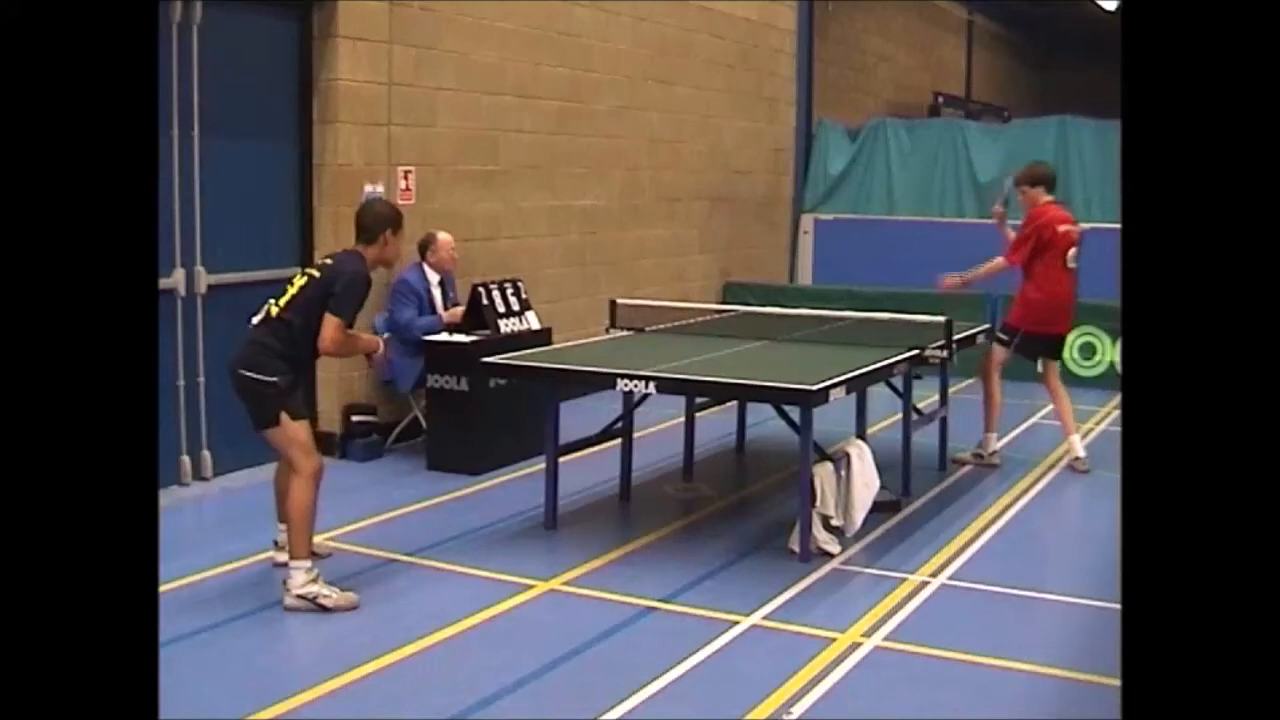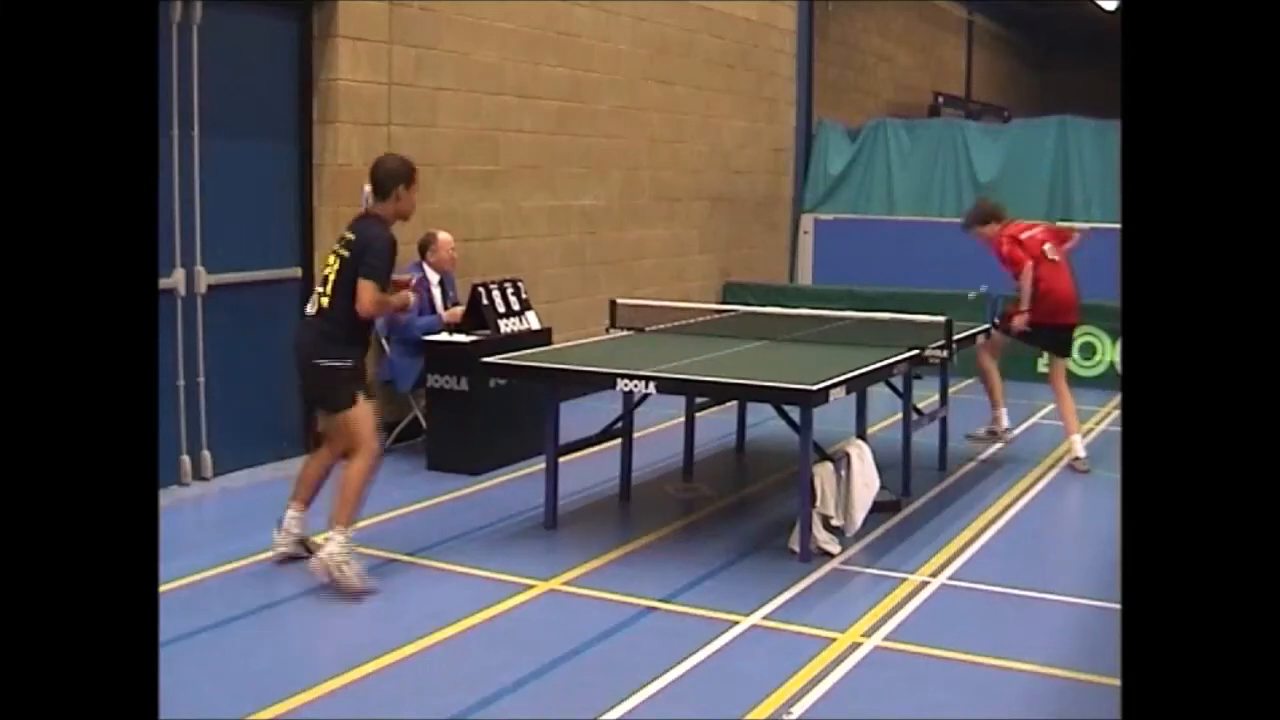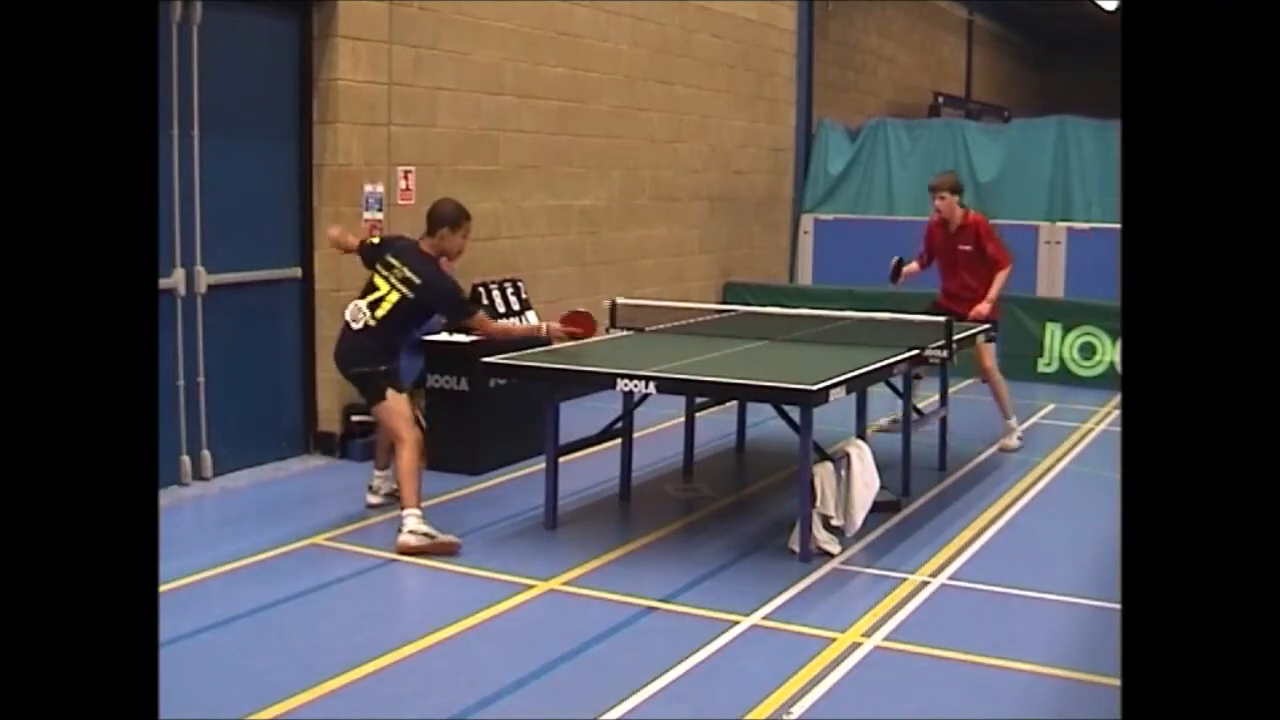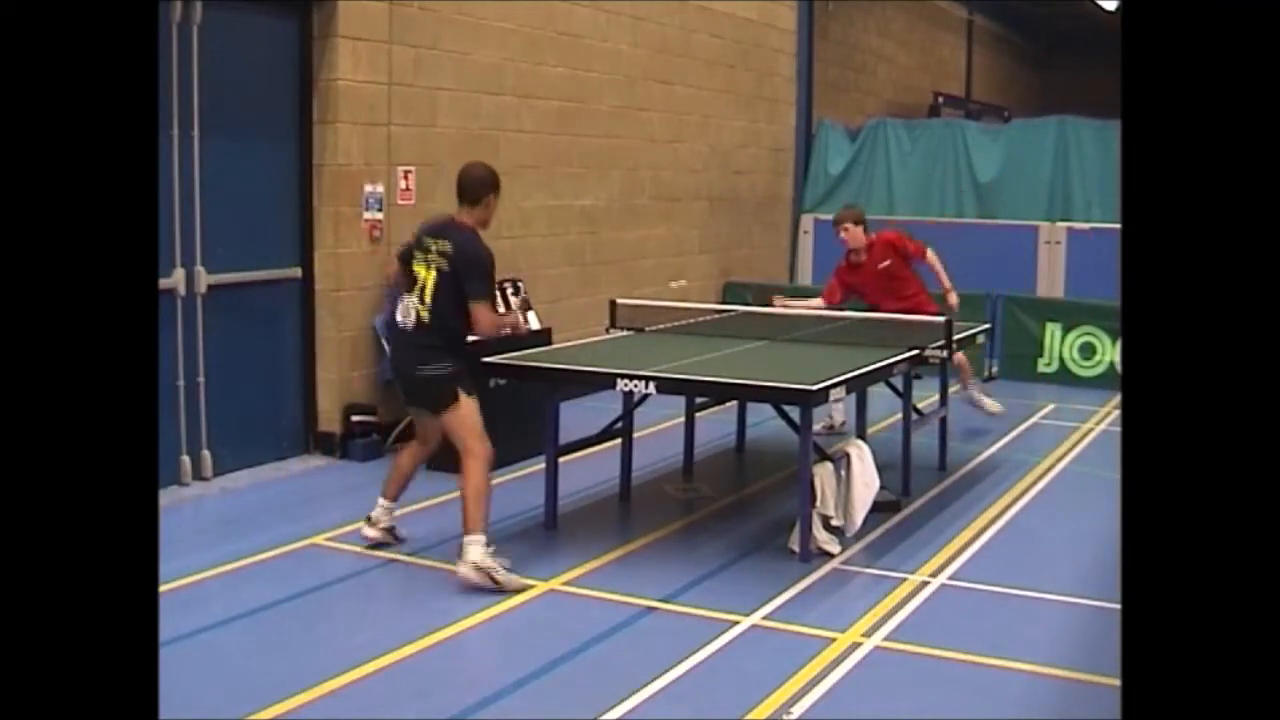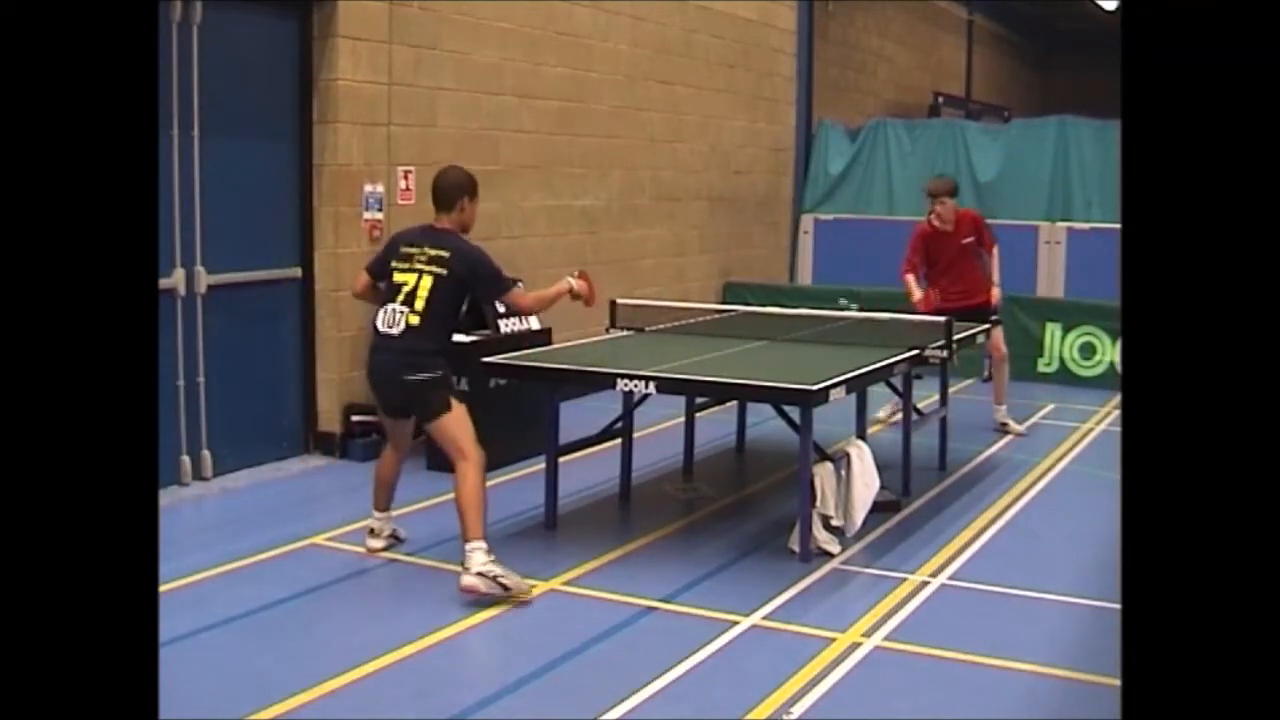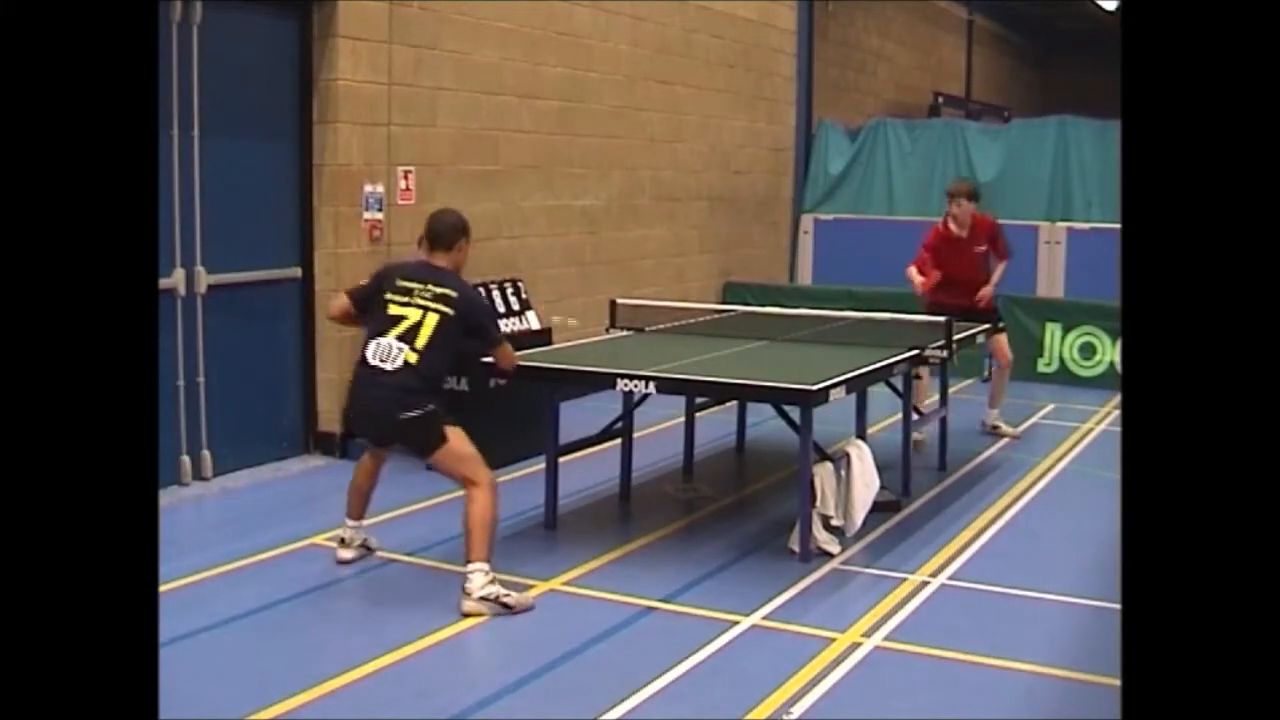
dt=0.7s
person 1, frame 1
left shoulder: (340, 263)
right shoulder: (354, 275)
right elbow: (327, 343)
left wrist: (360, 341)
right wrist: (368, 344)
left hip: (260, 364)
right hip: (267, 372)
left knee: (292, 455)
right knee: (307, 466)
left ankle: (287, 541)
right ankle: (301, 581)
person 1, frame 2
left shoulder: (363, 228)
right shoulder: (377, 239)
right elbow: (367, 306)
left wrist: (393, 291)
right wrist: (401, 300)
left hip: (321, 350)
right hip: (334, 354)
left knee: (336, 444)
right knee: (367, 450)
left ankle: (289, 532)
right ankle: (334, 547)
person 1, frame 3
left shoulder: (393, 246)
right shoulder: (439, 283)
left elbow: (346, 243)
right elbow: (488, 328)
left wrist: (339, 236)
right wrist: (540, 329)
left hip: (353, 346)
right hip: (367, 360)
left knee: (395, 414)
right knee: (409, 437)
left ankle: (381, 484)
right ankle: (413, 527)
person 1, frame 4
left shoulder: (429, 232)
right shoulder: (473, 251)
left elbow: (397, 273)
right elbow: (485, 326)
right wrist: (510, 320)
left hip: (405, 352)
right hip: (434, 361)
left knee: (425, 439)
right knee: (478, 452)
left ankle: (379, 521)
right ankle: (476, 555)
person 1, frame 5
left shoulder: (402, 242)
right shoulder: (466, 256)
left elbow: (361, 288)
right elbow: (523, 304)
right wrist: (569, 286)
left hip: (381, 363)
right hip: (420, 369)
left knee: (397, 444)
right knee: (470, 459)
left ankle: (379, 528)
right ankle: (478, 563)
person 1, frame 6
left shoulder: (390, 275)
right shoulder: (466, 298)
left elbow: (336, 312)
right elbow: (507, 363)
right wrist: (490, 341)
left hip: (363, 397)
right hip: (411, 407)
left knee: (374, 453)
right knee: (480, 482)
left ankle: (351, 537)
right ankle: (479, 586)
person 2, frame 1
left shoulder: (1040, 217)
right shoulder: (1067, 219)
left elbow: (1008, 261)
left wrist: (963, 279)
right wrist: (1004, 225)
left hip: (1034, 309)
right hip: (1060, 312)
left knee: (991, 365)
right knee: (1052, 378)
left ankle: (989, 448)
right ankle: (1078, 452)
person 2, frame 2
left shoulder: (1003, 241)
right shoulder: (1033, 228)
left elbow: (1026, 267)
right elbow: (1072, 238)
left wrist: (1023, 310)
left hip: (1043, 310)
right hip: (1066, 308)
left knee: (985, 347)
right knee: (1058, 380)
left ankle: (999, 423)
right ankle: (1078, 452)
person 2, frame 3
left shoulder: (979, 225)
right shoulder: (934, 227)
left elbow: (1004, 265)
right elbow: (923, 261)
left wrist: (989, 301)
right wrist: (904, 271)
left hip: (978, 306)
right hip: (947, 302)
left knee: (987, 366)
left ankle: (1012, 429)
right ankle: (904, 413)
person 2, frame 4
left shoulder: (890, 241)
right shoulder: (845, 270)
left elbow: (927, 254)
right elbow: (826, 302)
left wrist: (948, 288)
right wrist: (788, 304)
left hip: (920, 311)
left knee: (956, 359)
left ankle: (972, 393)
right ankle: (837, 418)
person 2, frame 5
left shoulder: (972, 219)
right shoulder: (922, 232)
left elbow: (991, 248)
right elbow: (910, 271)
left wrist: (995, 284)
right wrist: (915, 291)
left hip: (978, 299)
right hip: (940, 303)
left knee: (1000, 353)
left ankle: (1001, 416)
right ankle: (898, 402)
person 2, frame 6
left shoulder: (989, 227)
right shoulder: (938, 234)
left elbow: (1002, 257)
right elbow: (917, 267)
left wrist: (991, 286)
right wrist: (918, 279)
left hip: (980, 301)
right hip: (943, 302)
left knee: (1005, 360)
left ankle: (992, 419)
